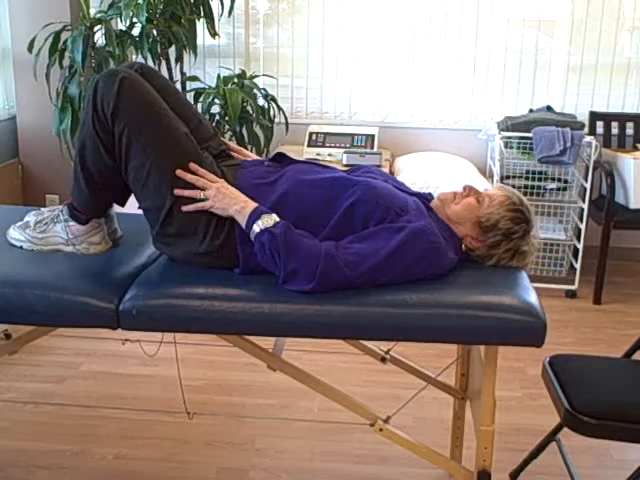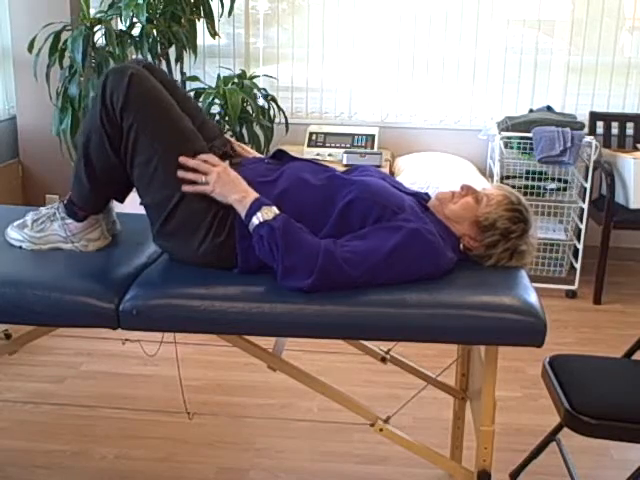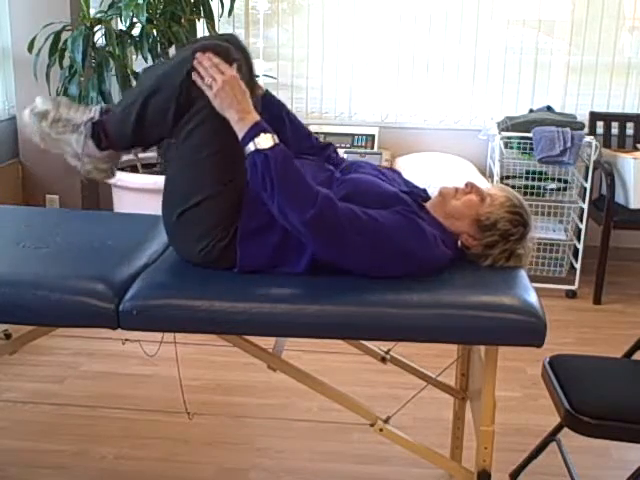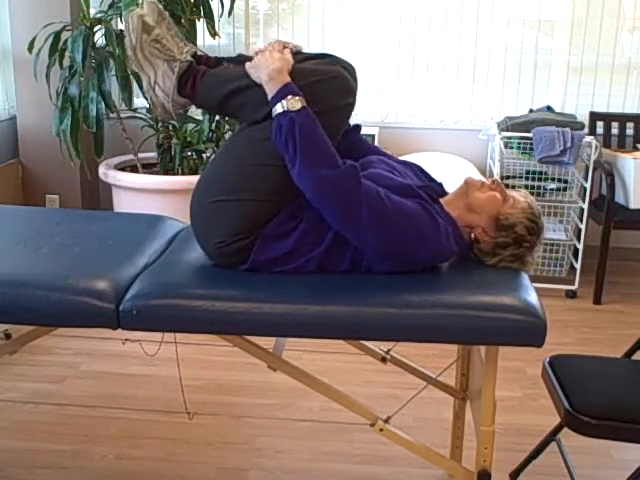
dt=0.7s
person 1, frame 1
left shoulder: (425, 244)
right shoulder: (421, 204)
left elbow: (314, 268)
left wrist: (243, 208)
right wrist: (259, 163)
left hip: (216, 229)
right hip: (238, 179)
left knee: (116, 91)
right knee: (134, 76)
left ankle: (84, 222)
right ankle: (94, 207)
person 1, frame 2
left shoulder: (422, 246)
right shoulder: (421, 206)
left elbow: (311, 268)
left wrist: (243, 197)
right wrist: (255, 161)
left hip: (216, 228)
right hip: (244, 181)
left knee: (123, 87)
right knee: (140, 76)
left ankle: (81, 220)
right ankle: (91, 209)
person 1, frame 3
left shoulder: (413, 242)
right shoulder: (414, 199)
left elbow: (310, 212)
right elbow: (325, 159)
left wrist: (241, 115)
right wrist: (255, 95)
left hip: (216, 233)
right hip: (252, 192)
left knee: (200, 67)
right knee: (220, 52)
left ankle: (99, 141)
right ankle: (108, 128)
person 1, frame 4
left shoulder: (420, 232)
right shoulder: (431, 195)
left elbow: (328, 179)
right elbow: (349, 149)
left wrist: (279, 85)
right wrist: (291, 76)
left hip: (234, 234)
right hip: (275, 205)
left knee: (329, 85)
right knee: (330, 76)
left ankle: (186, 81)
right ankle: (198, 72)
